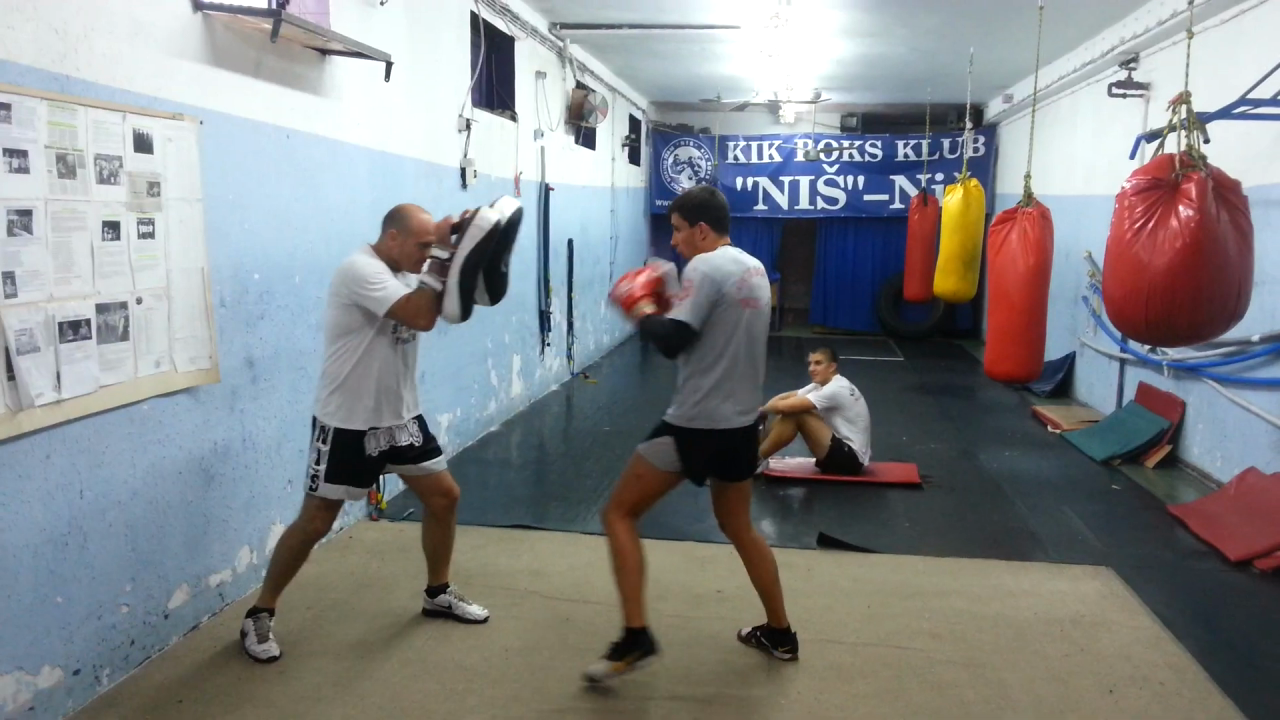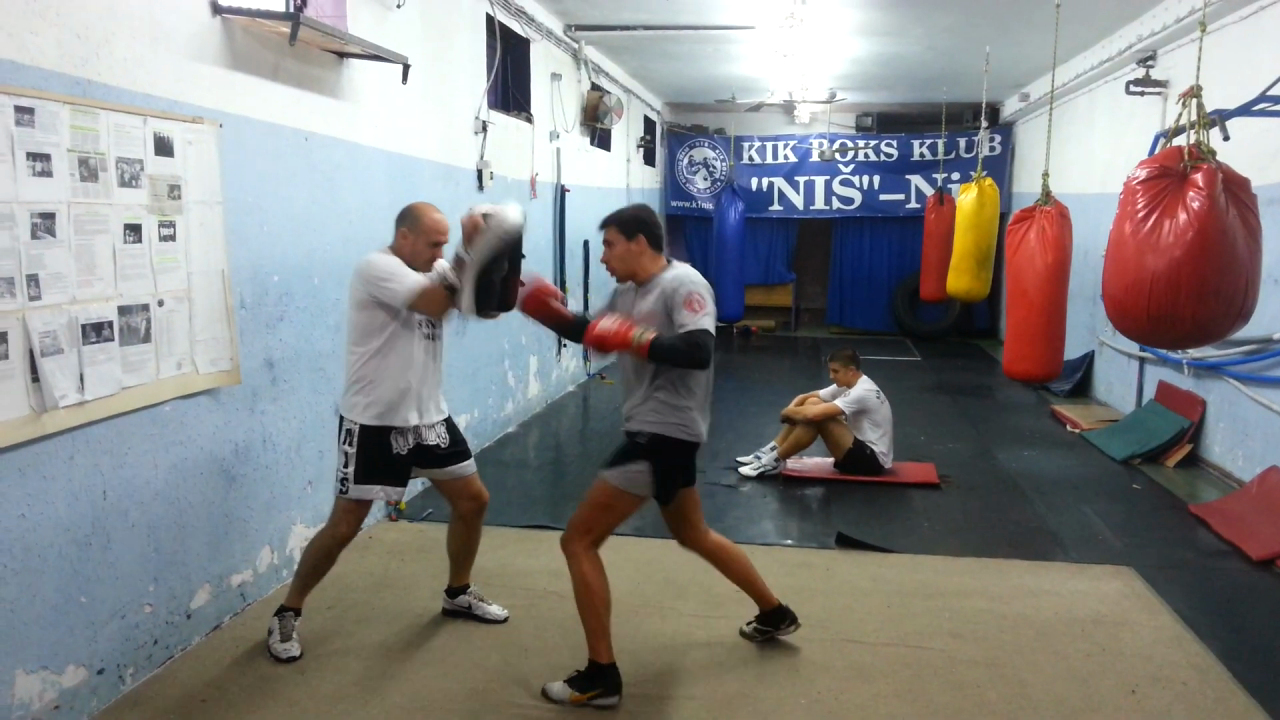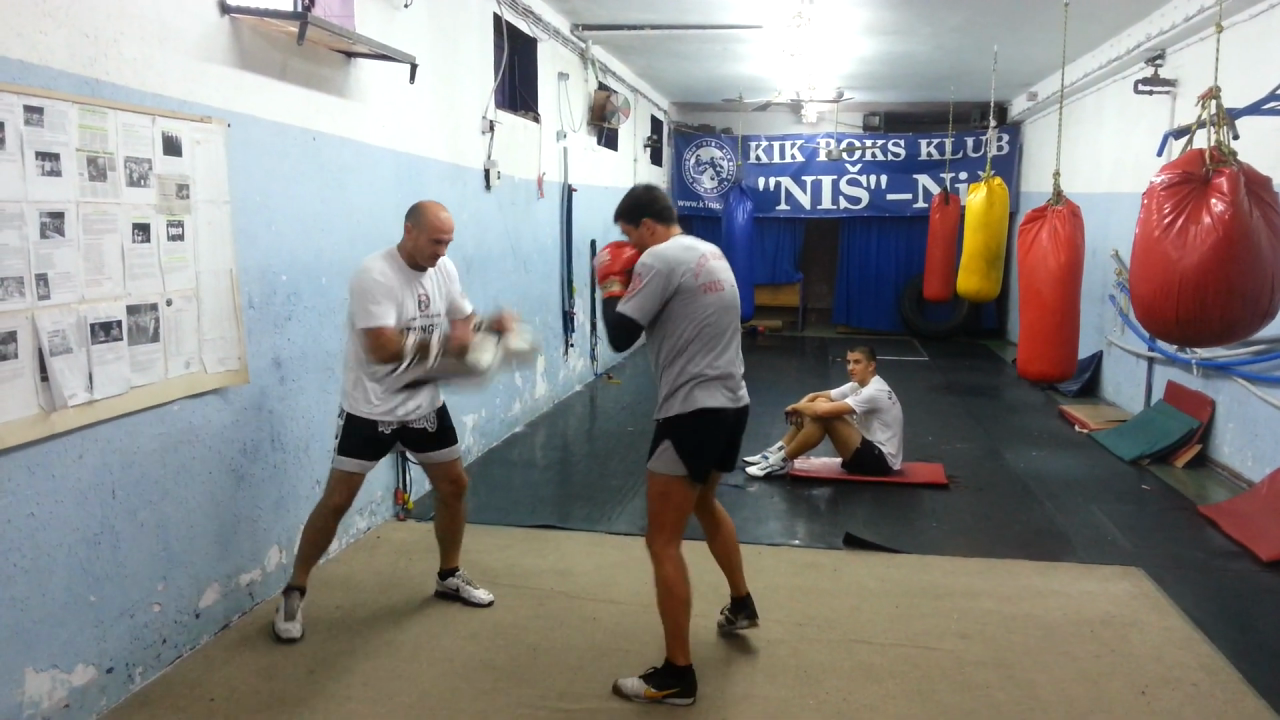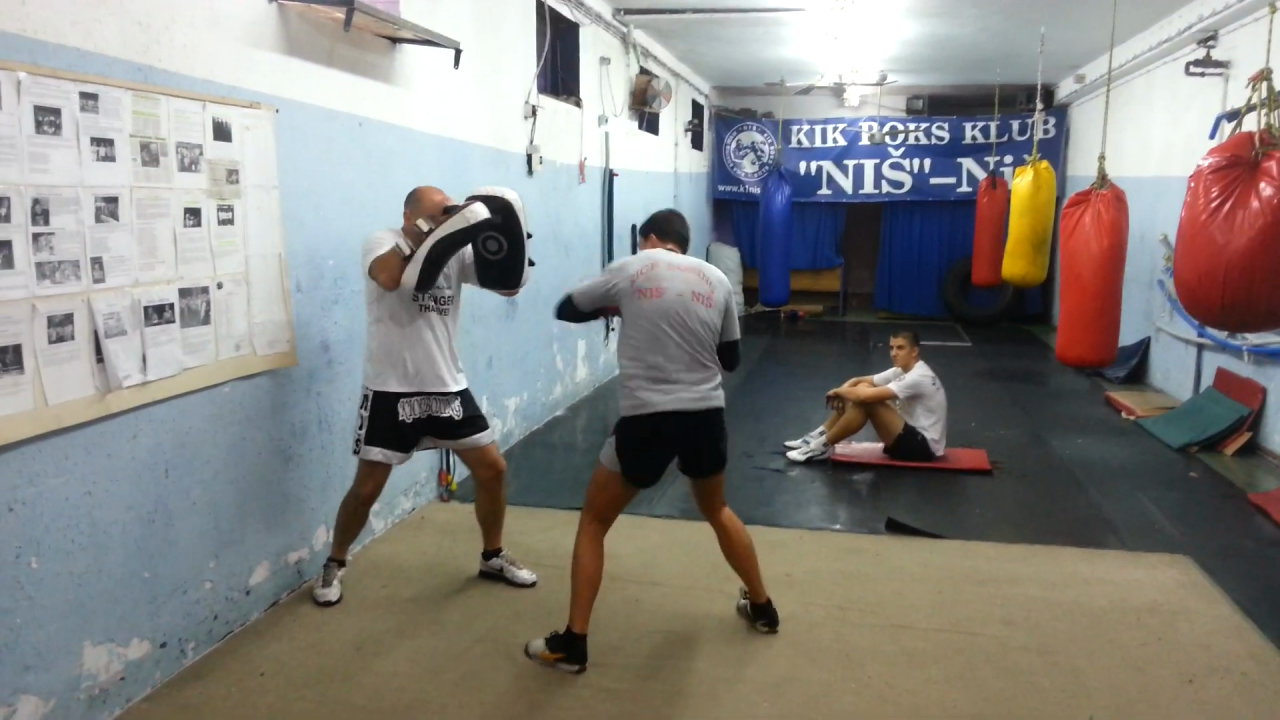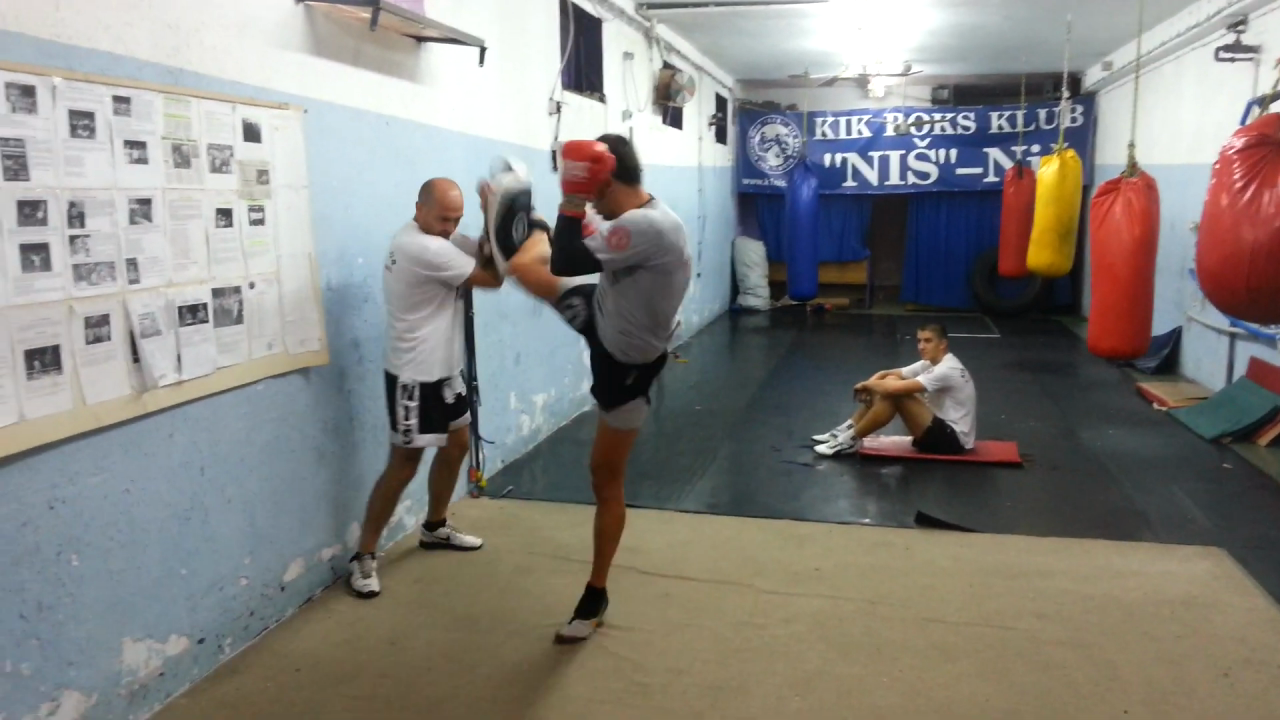
dt=1s
person 1, frame 1
left shoulder: (705, 269)
right shoulder: (750, 269)
left elbow: (672, 341)
left wrist: (639, 306)
right wrist: (666, 296)
left hip: (695, 423)
right hip: (742, 422)
left knee: (619, 513)
right knee: (738, 527)
left ankle: (635, 637)
right ankle: (779, 633)
person 1, frame 2
left shoulder: (682, 283)
right shoulder: (628, 290)
left elbow: (697, 353)
right elbow: (596, 332)
left wrist: (634, 342)
right wrist: (554, 311)
left hip: (660, 439)
right hip: (676, 434)
left knee: (577, 543)
right knee: (694, 536)
left ankle: (602, 675)
right ankle: (775, 612)
person 1, frame 3
left shoulder: (660, 259)
right shoulder: (711, 253)
left elbow: (621, 335)
left wrist: (611, 289)
right wrist: (634, 284)
left hip: (690, 413)
right hip: (731, 405)
left knee: (663, 540)
right knee: (705, 503)
left ankle: (677, 674)
right ankle: (741, 603)
person 1, frame 4
left shoulder: (628, 268)
right shoulder: (718, 280)
left elbow: (568, 309)
right elbow: (730, 357)
left wrist: (613, 301)
left hip: (647, 419)
right hip: (705, 416)
left knee: (593, 523)
right knee: (716, 511)
left ankle: (572, 643)
right ankle: (761, 607)
person 1, frame 5
left shoulder: (653, 228)
right shoulder: (636, 220)
left elbow: (575, 260)
left wrist: (575, 199)
left hip: (629, 363)
right hip: (607, 325)
left knee: (606, 482)
right knee: (527, 268)
left ankle: (594, 597)
person 2, frame 1
left shoulder: (406, 271)
right shoulder: (361, 269)
right elbow: (420, 318)
left wrist: (469, 242)
right wrist: (440, 255)
left hip: (399, 415)
right hip: (346, 423)
left knee: (444, 497)
right knee: (314, 524)
left ankle: (438, 593)
right ankle: (259, 614)
person 2, frame 2
left shoulder: (433, 270)
right shoulder: (378, 267)
right elbow: (435, 304)
right wrist: (468, 250)
left hip: (427, 415)
right hip: (375, 422)
left knee: (473, 500)
right knee: (343, 528)
left ankle: (458, 594)
right ankle: (288, 613)
person 2, frame 3
left shoulder: (443, 270)
right shoulder: (374, 274)
left elbow: (465, 320)
right elbow: (381, 348)
left wrist: (493, 324)
right wrist: (441, 342)
left hip: (425, 404)
right hip: (370, 408)
left knee: (454, 484)
right knee: (337, 499)
left ankle: (450, 576)
right ankle: (295, 592)
person 2, frame 4
left shoulder: (455, 250)
right shoulder: (382, 242)
right elbow: (390, 279)
right wrist: (423, 227)
left hip: (447, 387)
right hip: (391, 391)
left knee: (492, 470)
right knee: (367, 488)
left ankle: (493, 557)
right ankle: (334, 564)
person 2, frame 5
left shoulder: (426, 237)
right shoulder: (424, 246)
left elbow: (468, 260)
right elbow: (490, 277)
left hip: (442, 369)
right hip: (416, 376)
left knee: (458, 444)
right knee: (402, 468)
left ankle: (435, 526)
right ankle: (363, 557)
